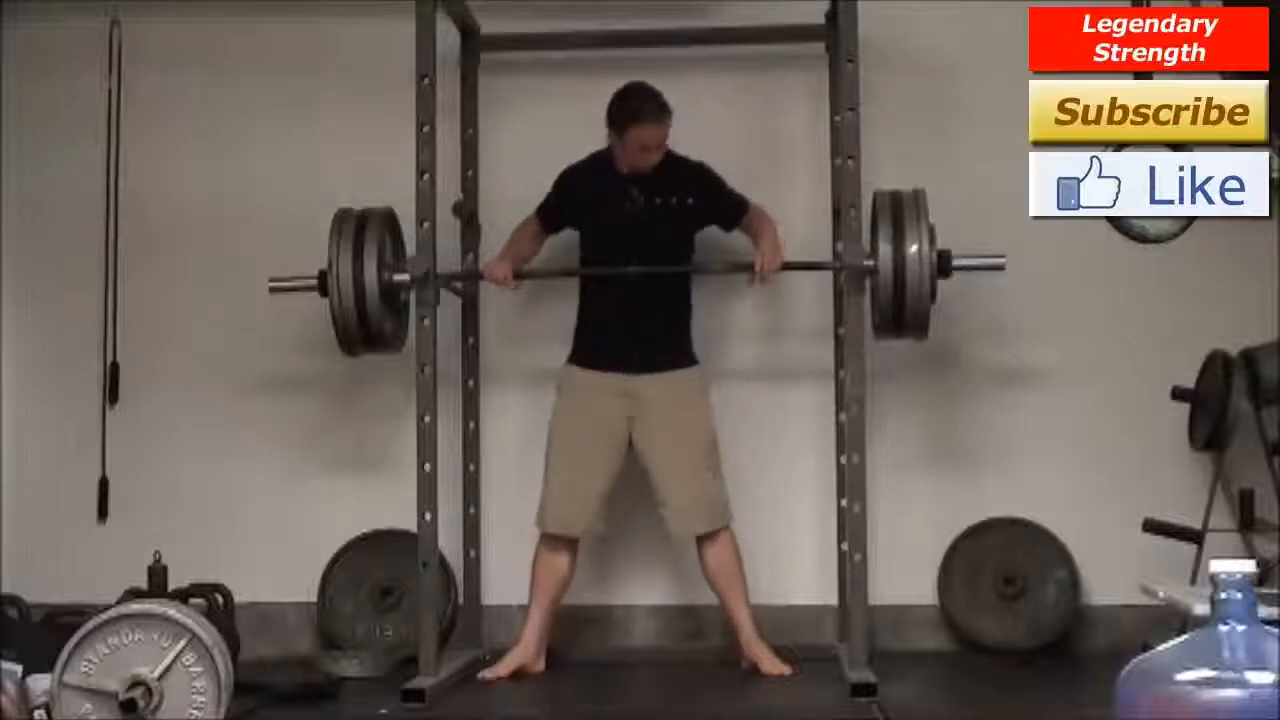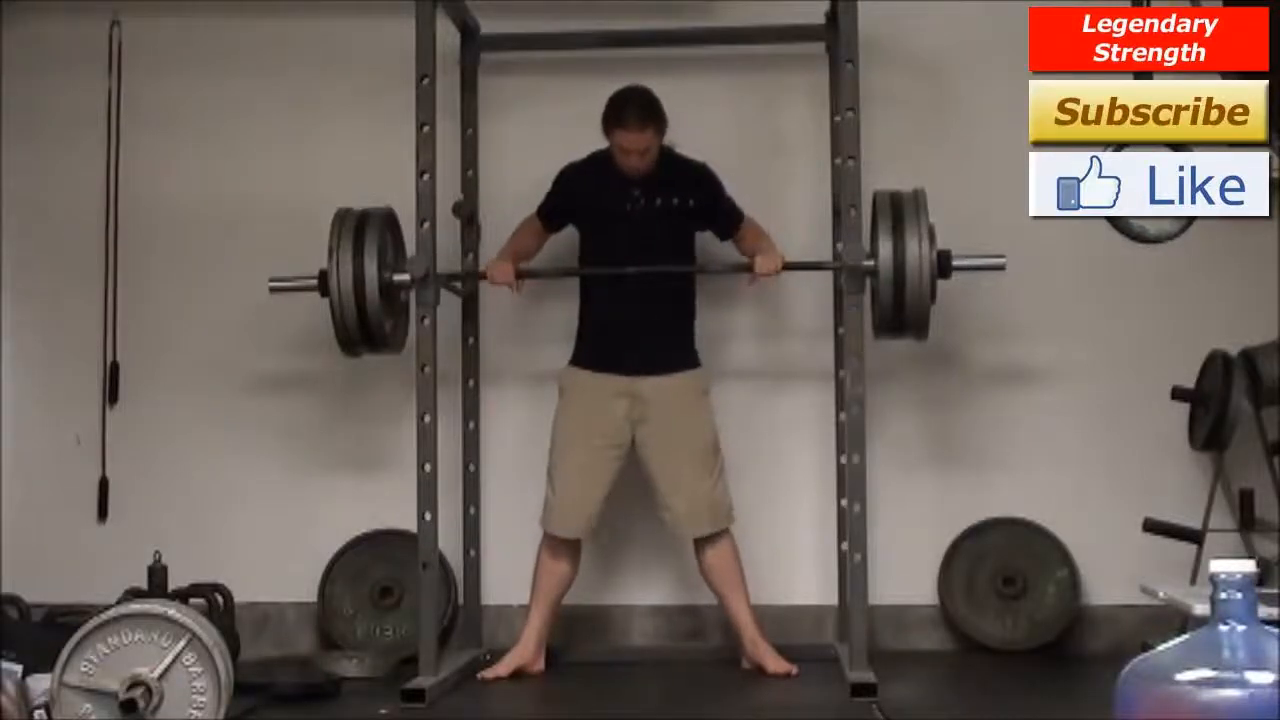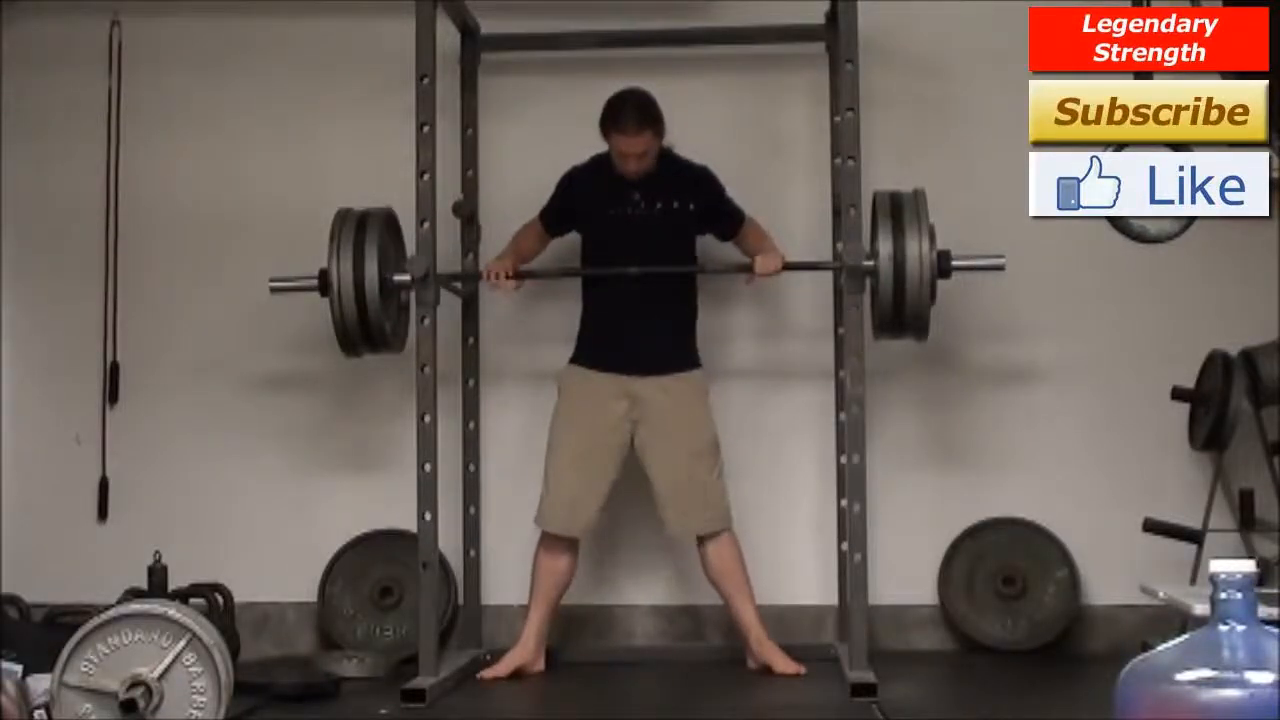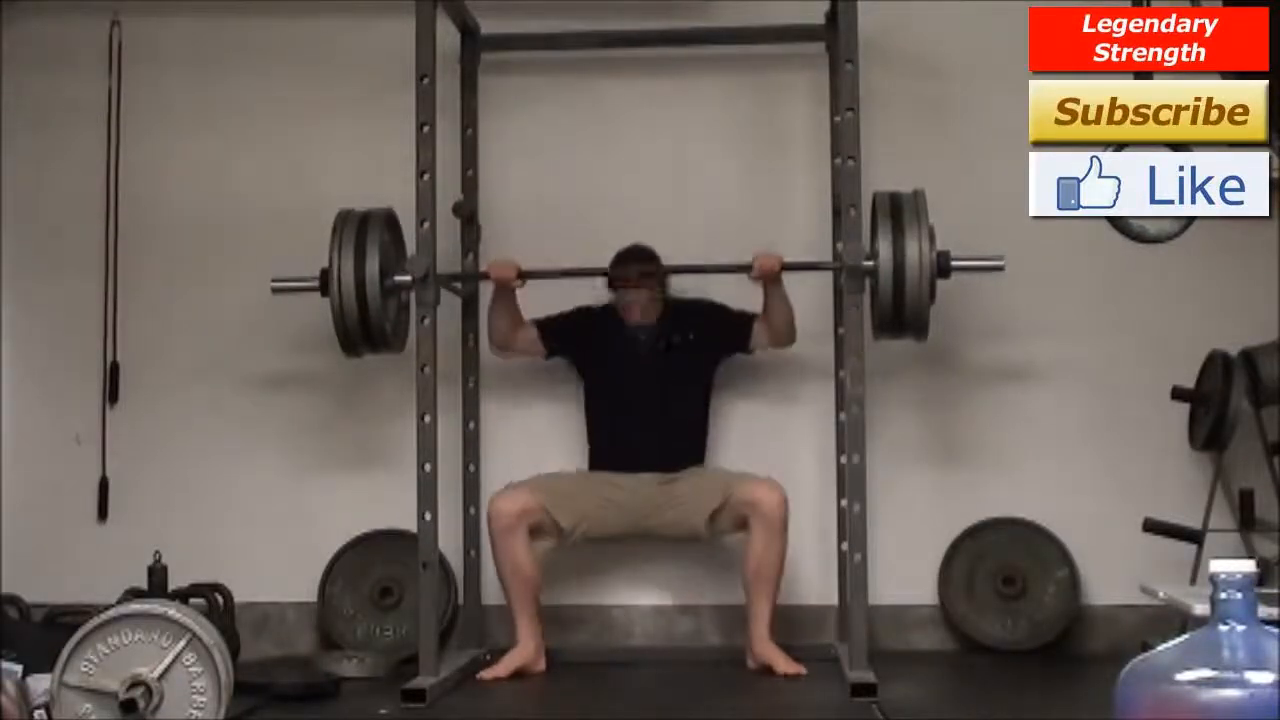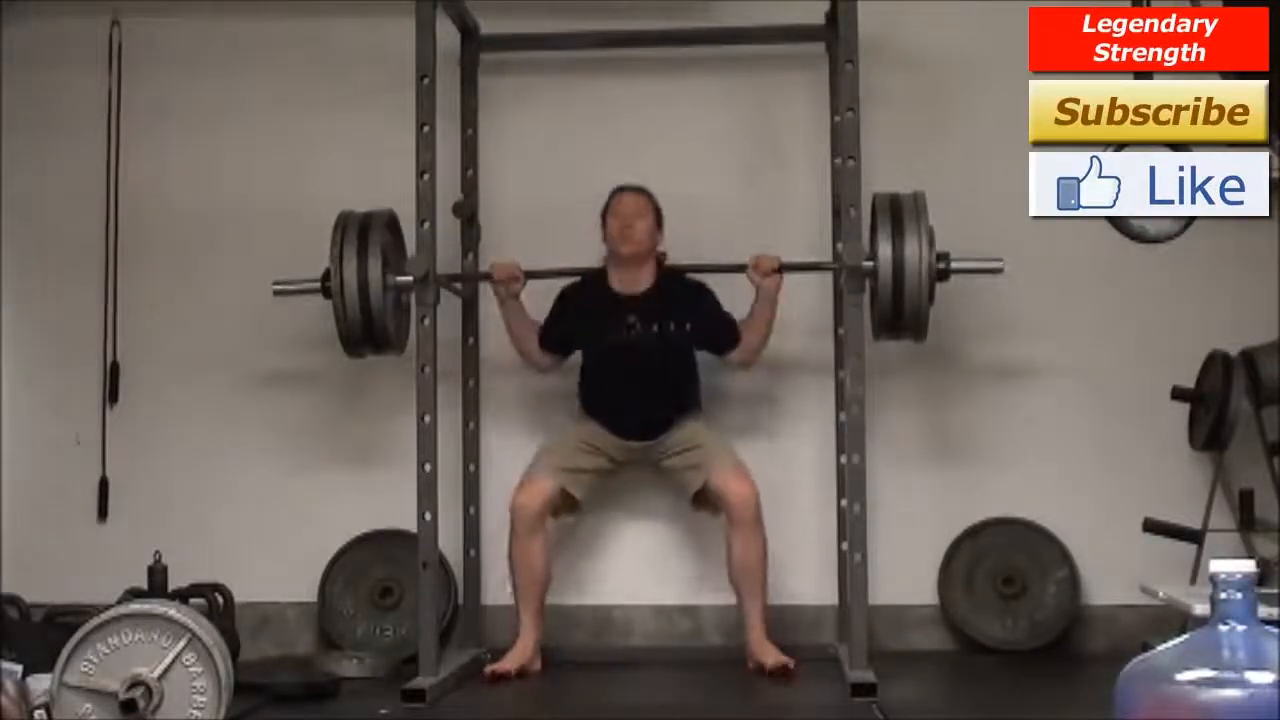
dt=1s
person 1, frame 1
left shoulder: (691, 179)
right shoulder: (581, 181)
left elbow: (749, 214)
right elbow: (539, 225)
left wrist: (768, 238)
right wrist: (506, 260)
left hip: (672, 373)
right hip: (591, 373)
left knee: (706, 514)
right knee: (562, 518)
left ankle: (751, 642)
right ankle: (531, 647)
person 1, frame 2
left shoulder: (692, 180)
right shoulder: (580, 179)
left elbow: (738, 226)
right elbow: (541, 224)
left wrist: (765, 252)
right wrist: (506, 258)
left hip: (674, 375)
right hip: (593, 374)
left knee: (705, 516)
right knee: (565, 517)
left ankle: (752, 641)
right ankle: (530, 647)
person 1, frame 3
left shoulder: (693, 182)
right shoulder: (581, 184)
left elbow: (739, 227)
right elbow: (542, 228)
left wrist: (766, 252)
right wrist: (506, 259)
left hip: (674, 375)
right hip: (593, 373)
left knee: (706, 516)
right knee: (563, 516)
left ankle: (758, 642)
right ankle: (530, 645)
person 1, frame 4
left shoulder: (699, 319)
right shoulder: (588, 326)
left elbow: (781, 336)
right elbow: (505, 341)
left wrist: (772, 283)
right wrist: (503, 292)
left hip: (684, 483)
right hip: (606, 485)
left knee: (768, 501)
right knee: (505, 510)
left ankle: (760, 641)
right ankle: (529, 645)
person 1, frame 5
left shoulder: (688, 295)
right shoulder: (579, 298)
left elbow: (742, 352)
right elbow: (542, 357)
left wrist: (767, 292)
right wrist: (509, 300)
left hip: (677, 426)
right hip: (601, 428)
left knee: (741, 496)
right knee: (528, 502)
left ankle: (757, 638)
right ankle: (527, 642)
